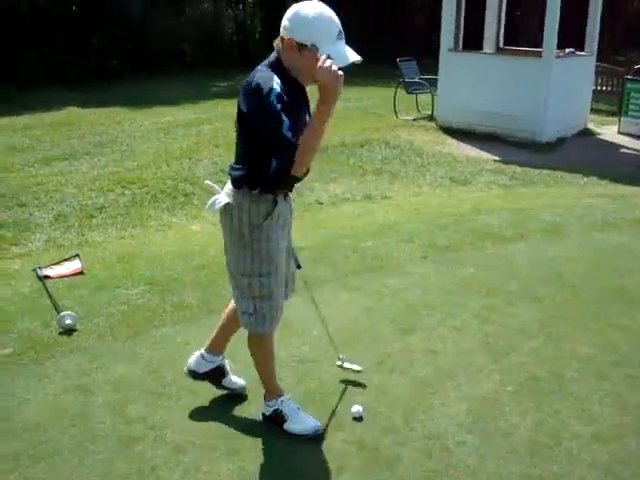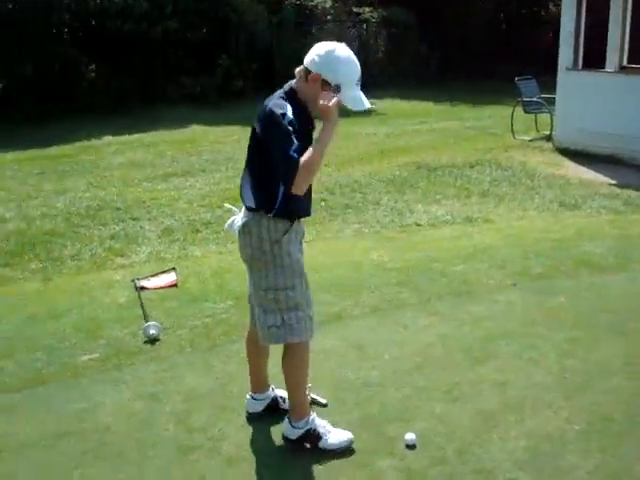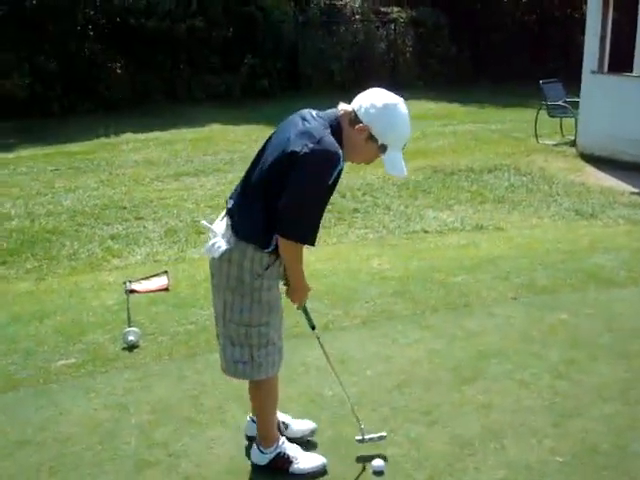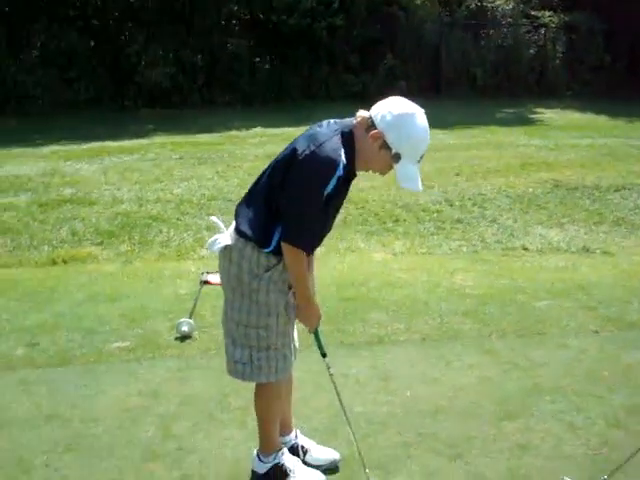
dt=0.7s
person 1, frame 1
left shoulder: (290, 83)
right shoulder: (266, 89)
right elbow: (296, 165)
right wrist: (327, 106)
left hip: (273, 205)
right hip: (253, 210)
left knee: (256, 295)
right knee: (264, 311)
left ankle: (209, 359)
right ankle: (274, 401)
person 1, frame 2
left shoulder: (292, 108)
right shoulder: (281, 114)
right elbow: (298, 183)
right wrist: (327, 129)
left hip: (273, 227)
right hip: (270, 231)
left knee: (264, 319)
right knee: (296, 328)
left ankle: (260, 394)
right ankle: (300, 422)
person 1, frame 3
left shoulder: (309, 119)
right shoulder: (324, 155)
right elbow: (290, 233)
left wrist: (288, 271)
right wrist: (298, 283)
left hip: (237, 235)
right hip: (249, 254)
left knee: (257, 345)
right knee: (262, 356)
left ankle: (266, 418)
right ankle: (268, 447)
person 1, frame 4
left shoulder: (339, 138)
right shoulder: (326, 160)
right elbow: (293, 240)
left wrist: (307, 282)
right wrist: (307, 300)
left hip: (274, 254)
right hip: (257, 259)
left knee: (283, 356)
right knee: (270, 364)
left ankle: (287, 437)
